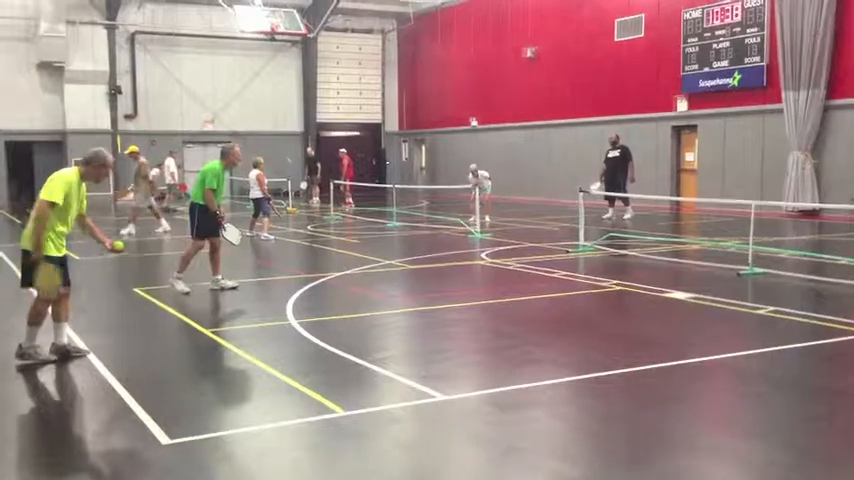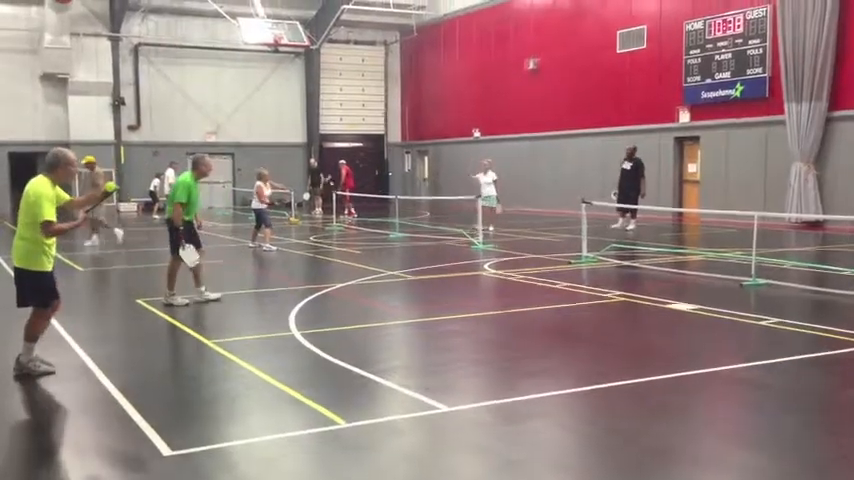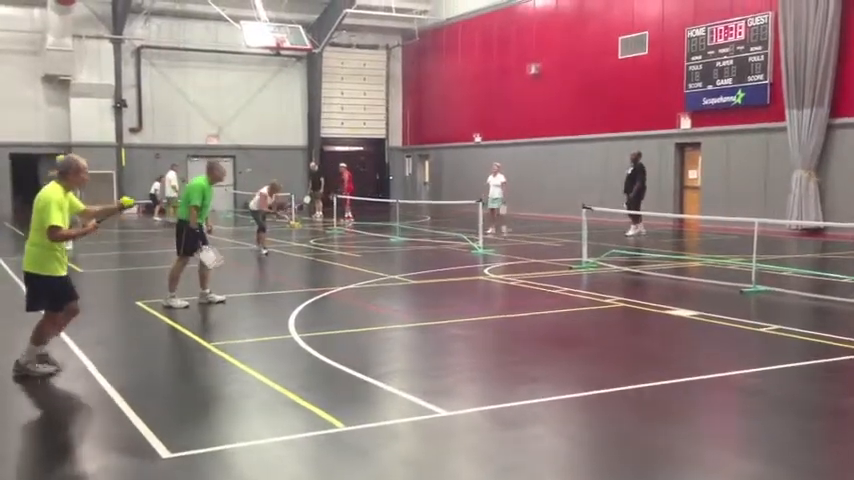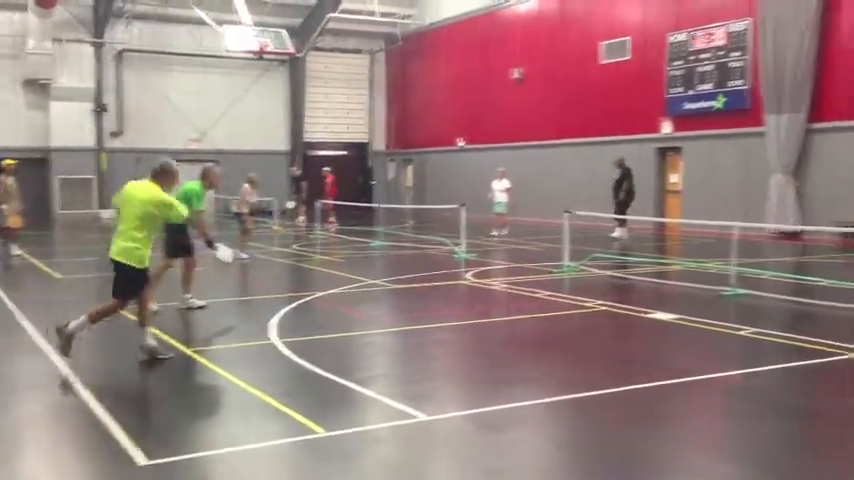
dt=0.7s
person 1, frame 1
left shoulder: (81, 185)
right shoulder: (64, 178)
left elbow: (82, 218)
right elbow: (42, 210)
left wrist: (104, 240)
right wrist: (37, 247)
left hip: (57, 247)
right hip: (41, 247)
left knee: (63, 293)
right knee: (47, 295)
left ankle: (61, 343)
right ankle: (27, 347)
person 1, frame 2
left shoulder: (48, 186)
right shoulder: (42, 190)
left elbow: (72, 203)
right elbow: (49, 229)
left wrist: (99, 195)
right wrist: (77, 223)
left hip: (39, 260)
right hip: (33, 261)
left knee: (52, 305)
right knee: (42, 310)
left ankle: (28, 355)
right ankle: (25, 361)
person 1, frame 3
left shoulder: (64, 194)
right shoulder: (52, 196)
left elbow: (87, 212)
right elbow: (55, 235)
left wrist: (115, 208)
right wrist: (85, 231)
left hip: (54, 266)
right hip: (43, 267)
left knee: (71, 308)
right knee: (54, 315)
left ankle: (39, 352)
right ankle: (25, 362)
person 1, frame 4
left shoulder: (131, 186)
right shoulder: (160, 198)
left elbow: (118, 204)
right elbow: (182, 215)
left hip: (121, 251)
right hip: (133, 256)
left knee: (143, 297)
right knee: (119, 303)
left ankle: (148, 344)
right ankle: (70, 329)
person 2, frame 1
left shoulder: (221, 169)
right shoulder: (214, 168)
right elbow: (208, 193)
left wrist: (219, 210)
right wrist: (217, 214)
left hip: (209, 209)
right hip: (200, 207)
left knee: (216, 244)
right knee: (198, 243)
left ankle: (217, 280)
right ankle: (177, 277)
person 2, frame 2
left shoulder: (193, 180)
right shoulder: (185, 181)
right elbow: (178, 207)
left wrist: (196, 218)
right wrist: (180, 231)
left hip: (188, 222)
right hip: (178, 224)
left knee: (197, 255)
right knee: (177, 258)
left ankle: (201, 291)
right ankle: (170, 295)
person 2, frame 3
left shoulder: (208, 185)
right shoulder: (199, 185)
right elbow: (193, 210)
left wrist: (206, 222)
right wrist: (196, 233)
left hip: (197, 225)
right hip: (187, 225)
right knee: (182, 260)
left ankle: (205, 293)
right ankle: (171, 297)
person 2, frame 4
left shoulder: (198, 188)
right shoulder: (195, 189)
right elbow: (197, 216)
left wrist: (203, 233)
right wrist: (207, 237)
left hip: (181, 227)
right hip: (175, 226)
left knee: (190, 262)
right knee: (168, 263)
left ankle: (187, 298)
right ankle: (148, 296)
